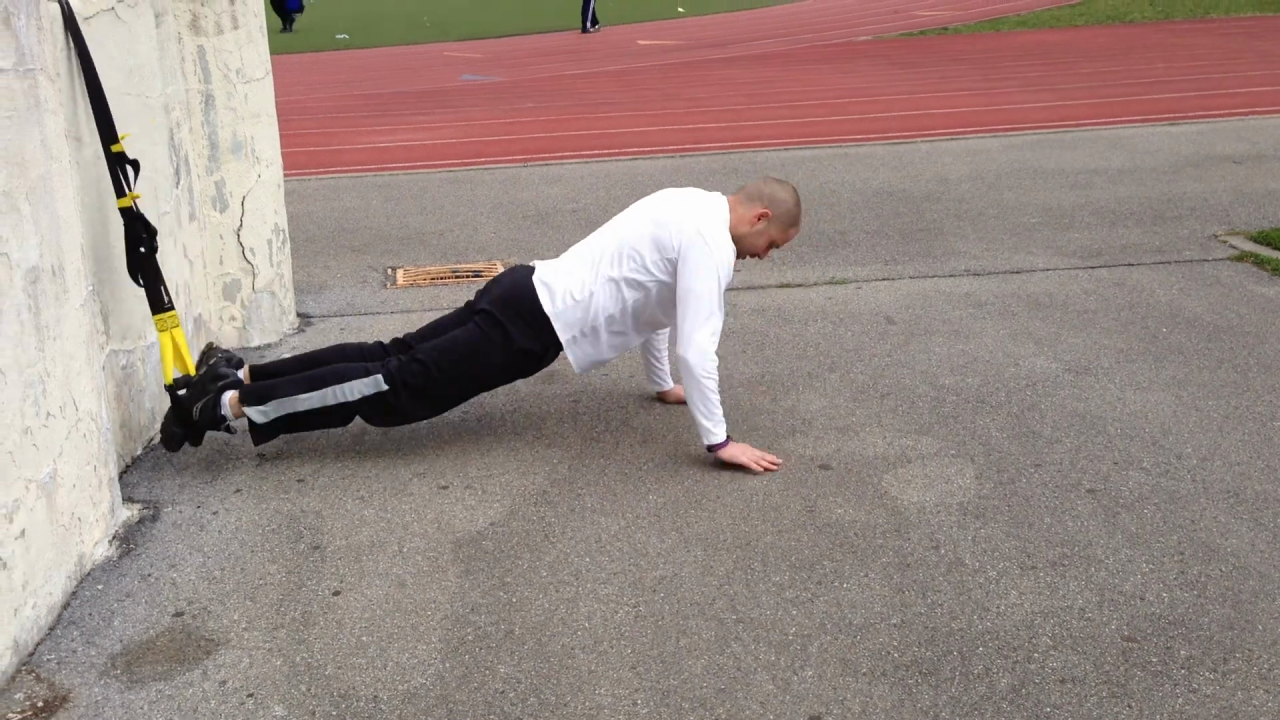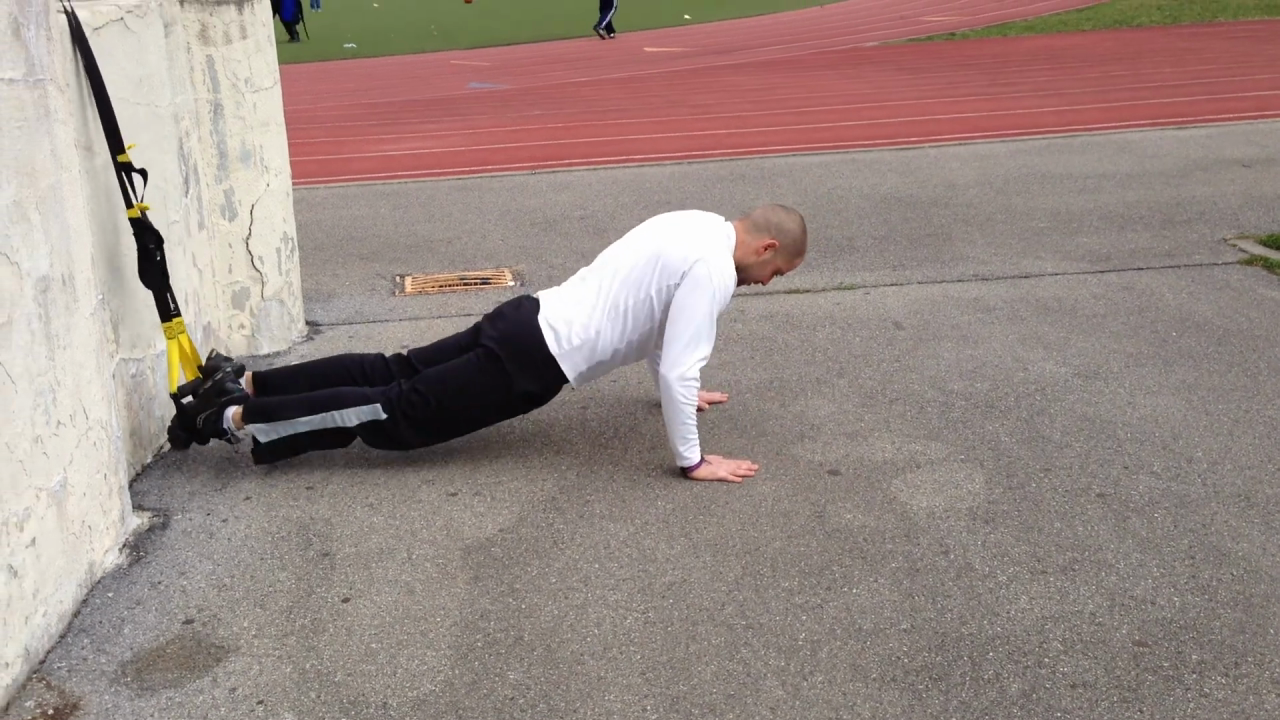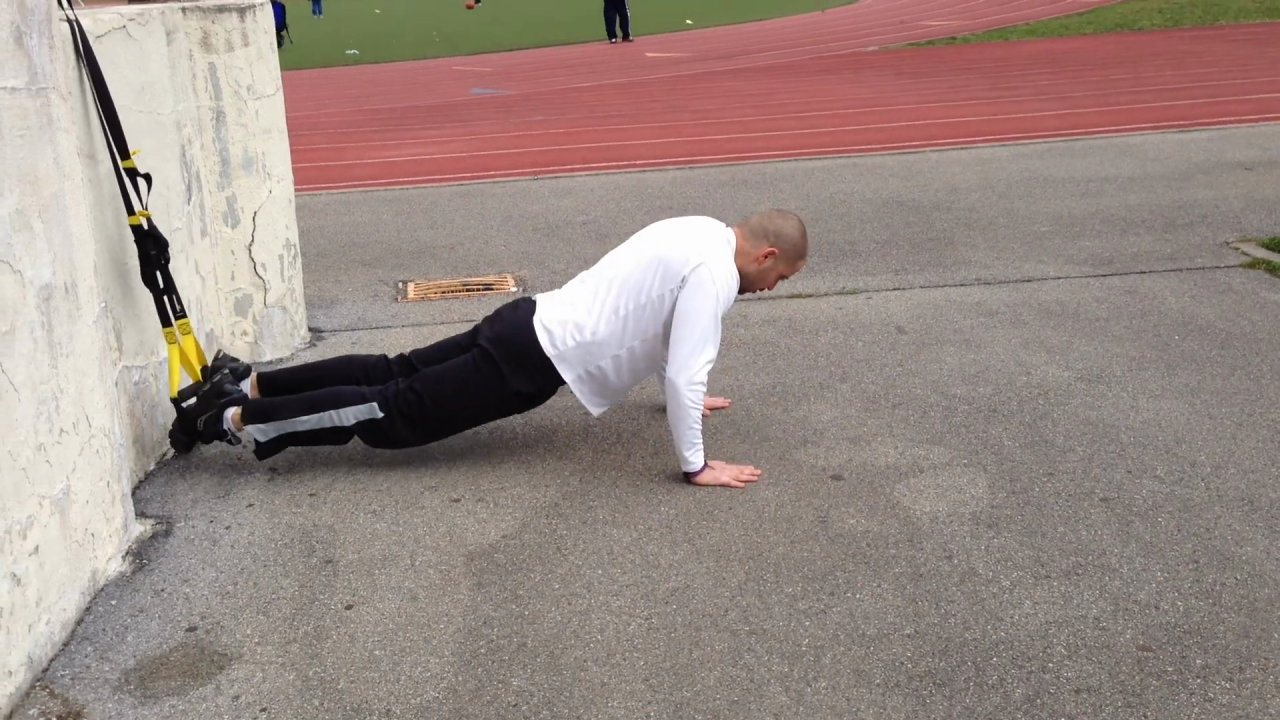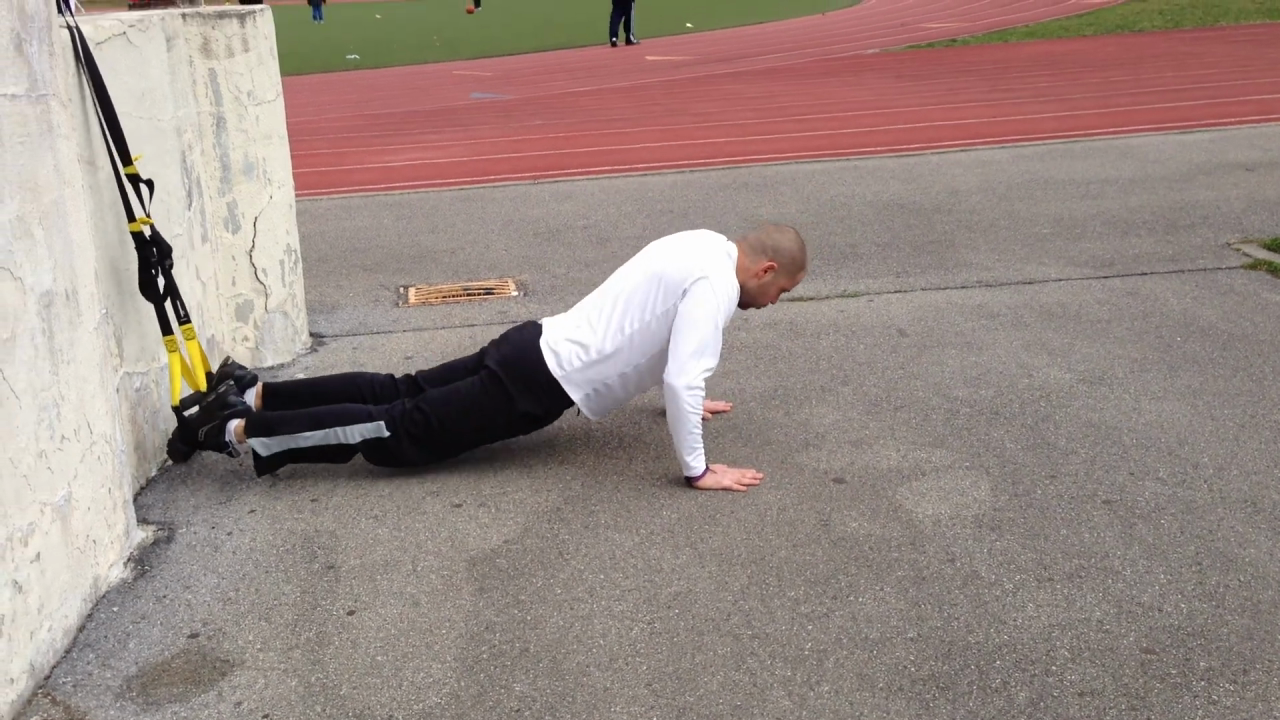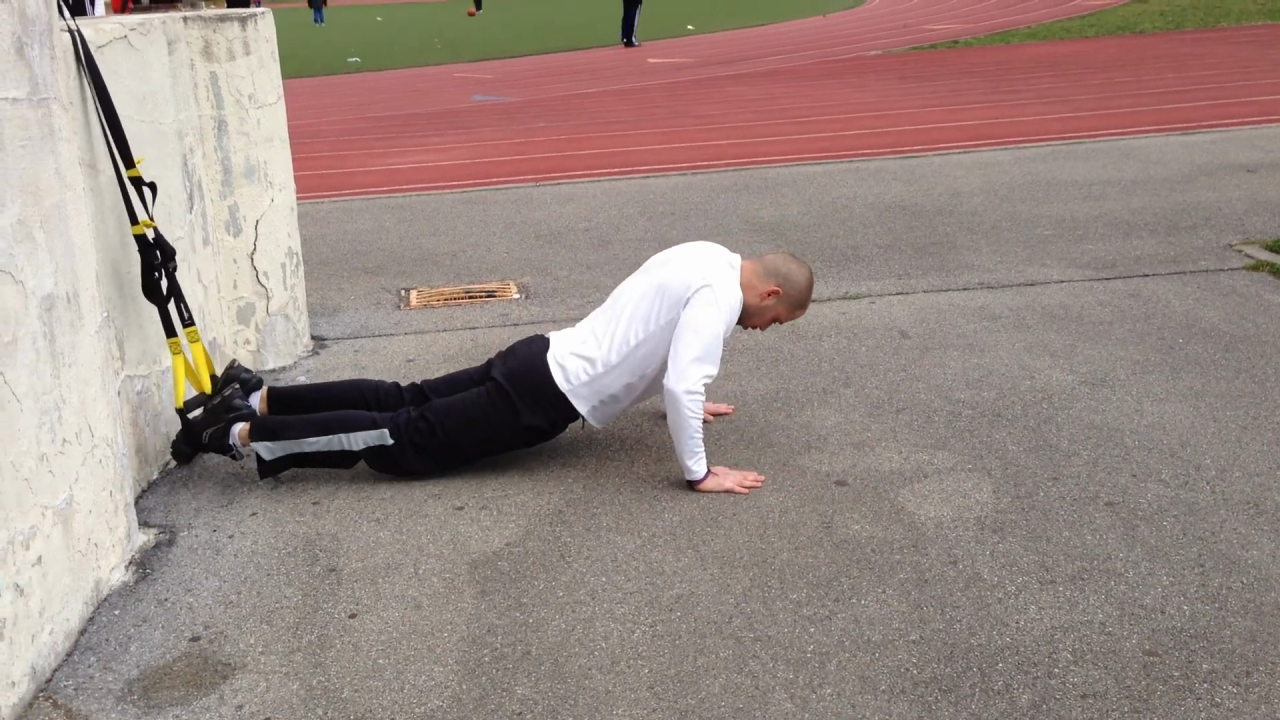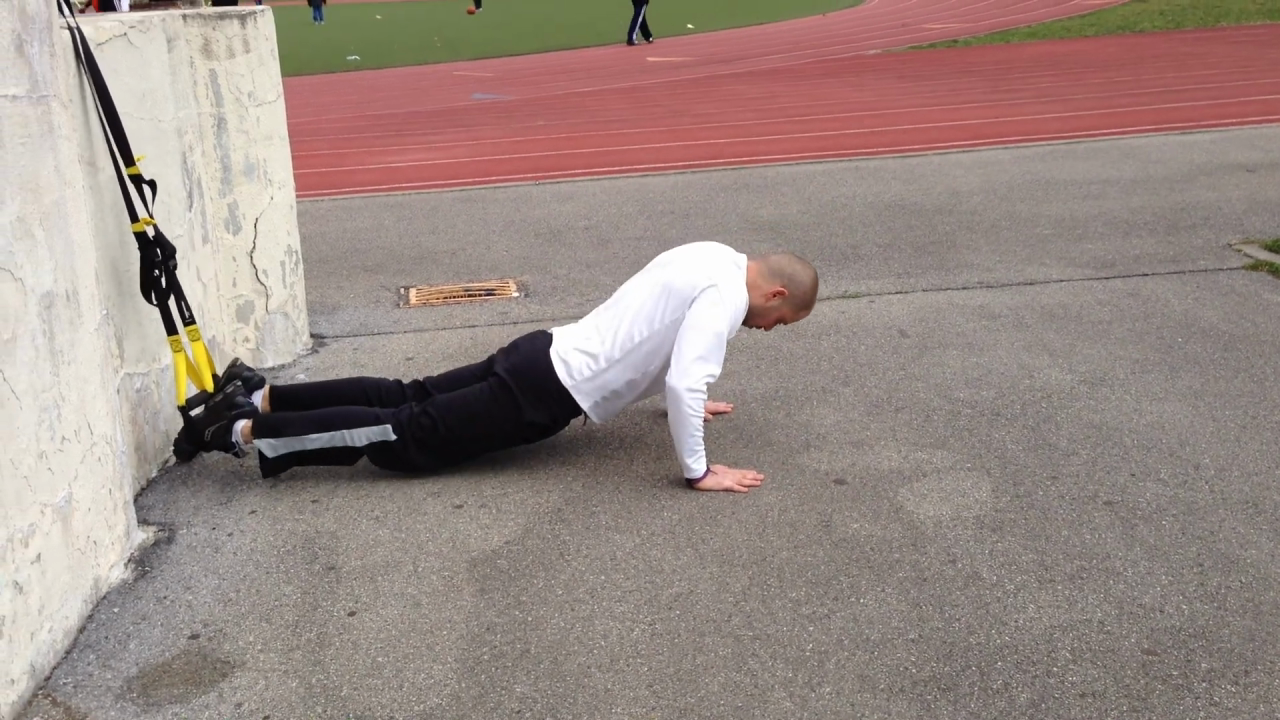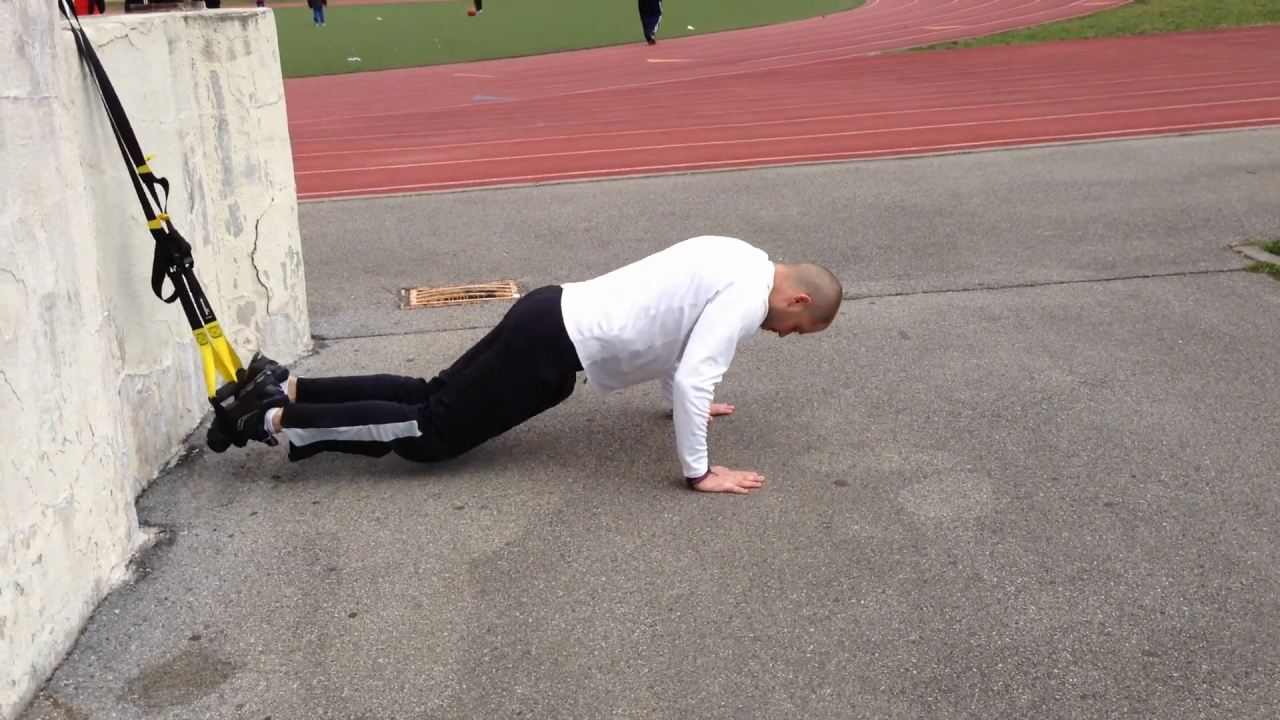
dt=0.3s
person 1, frame 1
left shoulder: (692, 205)
right shoulder: (713, 243)
left elbow: (647, 299)
right elbow: (698, 344)
left wrist: (665, 383)
right wrist: (719, 441)
left hip: (525, 293)
right hip: (534, 325)
left knee: (391, 360)
right knee: (396, 389)
left ankle: (236, 372)
right ankle: (231, 404)
person 1, frame 2
left shoulder: (699, 226)
right shoulder: (715, 268)
right elbow: (678, 369)
left wrist: (680, 391)
right wrist: (692, 460)
left hip: (530, 317)
right hip: (536, 359)
left knee: (390, 375)
right knee: (396, 414)
left ankle: (240, 381)
right ankle: (235, 416)
person 1, frame 3
left shoulder: (701, 232)
right shoulder: (716, 273)
right elbow: (685, 374)
left wrist: (683, 395)
right wrist: (697, 466)
left hip: (530, 326)
right hip: (534, 360)
left knee: (393, 375)
right knee: (393, 413)
left ankle: (245, 382)
right ankle: (236, 417)
person 1, frame 4
left shoulder: (704, 246)
right shoulder: (717, 284)
right elbow: (683, 380)
left wrist: (685, 400)
right wrist: (697, 470)
left hip: (537, 349)
right hip: (541, 384)
left knee: (396, 396)
right knee: (400, 434)
left ankle: (250, 392)
right ankle: (240, 429)
person 1, frame 5
left shoulder: (708, 257)
right shoulder: (721, 295)
right elbow: (681, 384)
left wrist: (688, 402)
right wrist: (699, 472)
left hip: (543, 361)
right hip: (546, 398)
left knee: (404, 403)
right knee: (404, 441)
left ankle: (256, 396)
right ankle: (243, 432)
person 1, frame 6
left shoulder: (713, 257)
right shoulder: (728, 295)
right elbow: (684, 382)
left wrist: (686, 400)
right wrist: (699, 470)
left hip: (545, 355)
right hip: (549, 395)
left knee: (407, 402)
right knee: (409, 436)
left ankle: (258, 393)
right ankle: (246, 428)
person 1, frame 7
left shoulder: (736, 259)
right shoulder: (750, 295)
right elbow: (690, 379)
left wrist: (686, 404)
right wrist: (700, 472)
left hip: (550, 313)
right hip: (554, 344)
left knee: (434, 397)
right knee: (435, 428)
left ankle: (287, 387)
right ankle: (277, 418)
